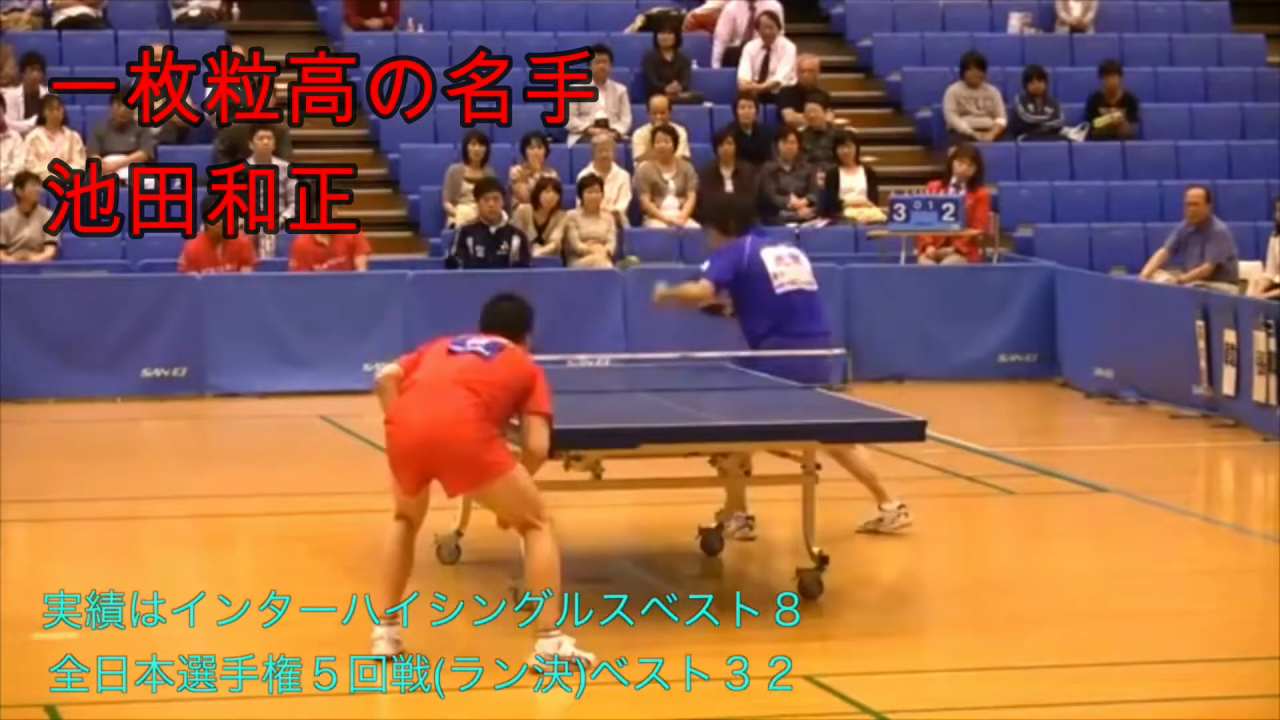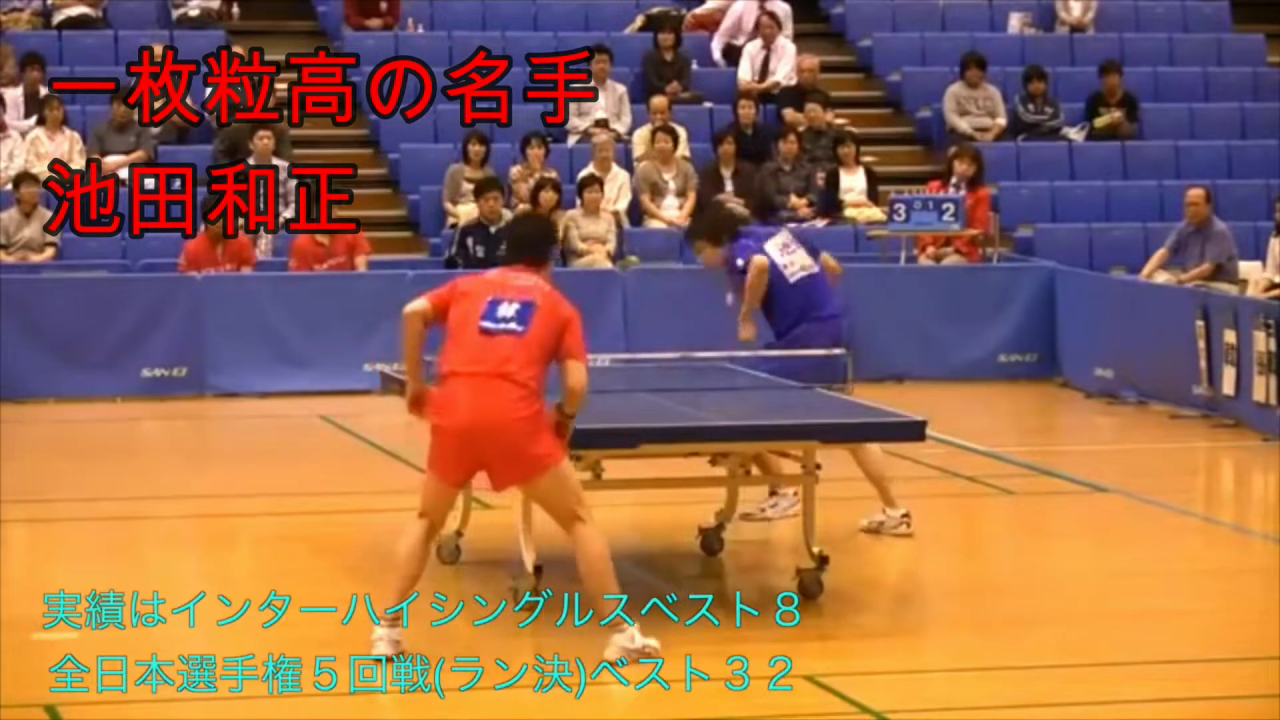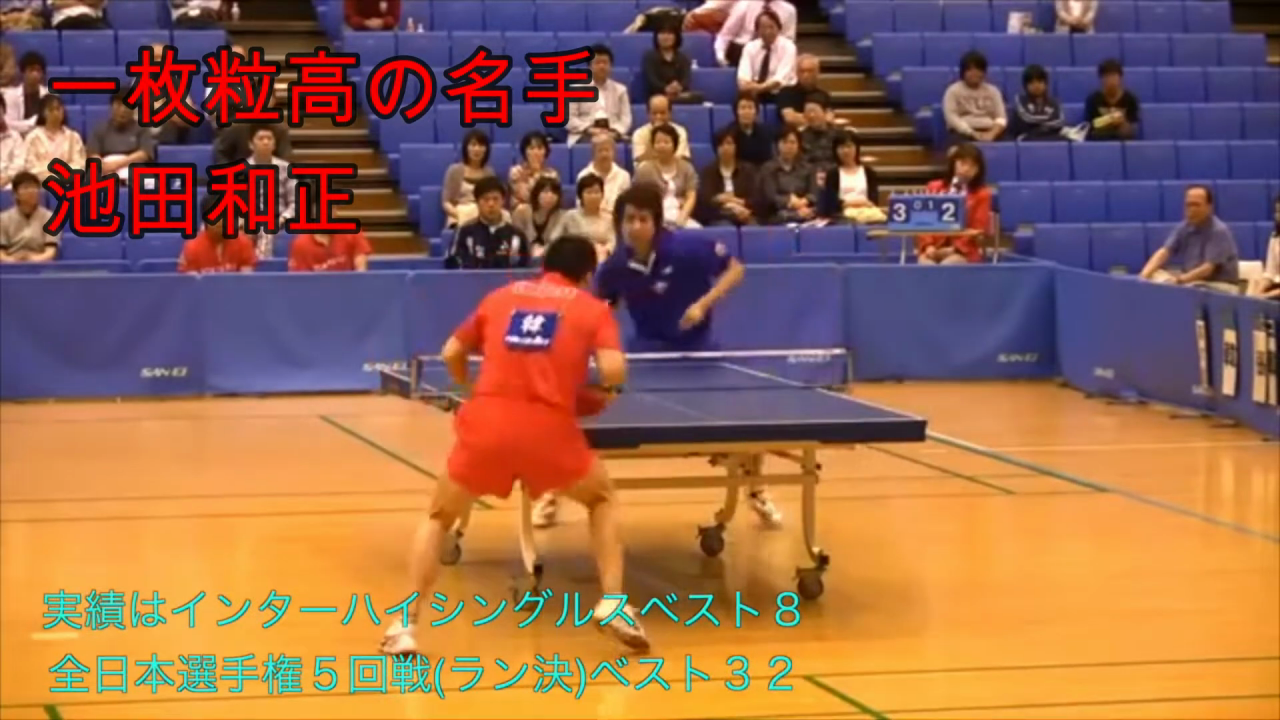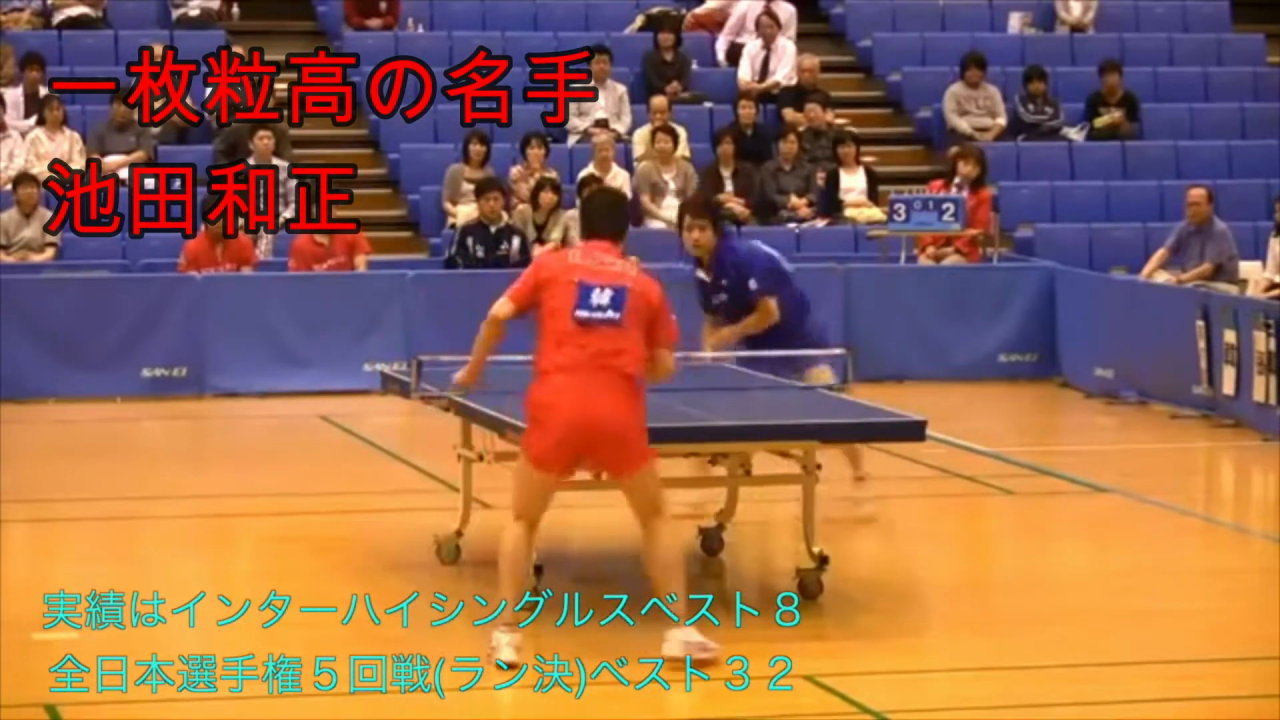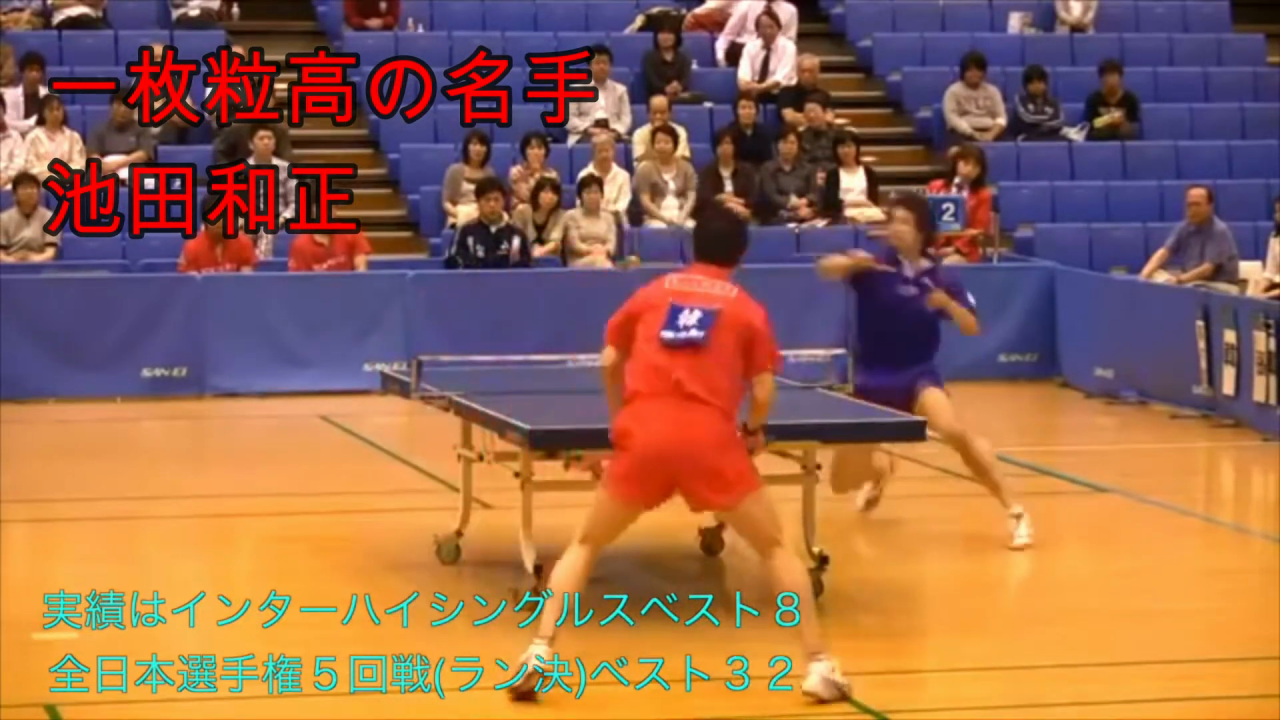
dt=0.5s
person 1, frame 1
left shoulder: (445, 345)
right shoulder: (524, 365)
left elbow: (386, 377)
right elbow: (538, 446)
right wrist: (518, 485)
left hip: (410, 428)
right hip: (461, 432)
left knee: (405, 518)
right knee: (538, 523)
left ankle: (387, 631)
right ankle: (550, 643)
person 1, frame 2
left shoulder: (469, 285)
right shoulder: (559, 305)
left elbow: (414, 314)
right elbow: (577, 383)
left wrist: (415, 382)
right wrist: (564, 418)
left hip: (455, 412)
right hip: (517, 417)
left knee: (427, 521)
right knee: (578, 521)
left ankle: (387, 632)
right ankle: (621, 634)
person 1, frame 3
left shoulder: (500, 297)
right shoulder: (592, 309)
left elbow: (450, 355)
right elbow: (613, 369)
right wrist: (604, 389)
left hip: (485, 424)
right hip: (549, 431)
left knee: (438, 518)
right knee: (603, 498)
left ankle: (405, 627)
right ankle: (614, 605)
person 1, frame 4
left shoulder: (551, 263)
right shoulder: (646, 285)
left elbow: (498, 316)
right elbow: (664, 367)
left wrist: (470, 370)
left hip: (557, 406)
right hip: (619, 412)
left knee: (522, 521)
right knee: (655, 517)
left ankle: (506, 635)
right ankle: (681, 631)
person 1, frame 5
left shoulder: (650, 292)
right shoulder: (748, 310)
left elbow: (608, 364)
right elbow: (763, 394)
left wrist: (622, 421)
right wrist: (754, 431)
left hip: (643, 433)
right hip: (710, 438)
left knee: (585, 544)
right knee: (774, 546)
left ankle: (540, 652)
right ankle: (818, 665)
person 2, frame 1
left shoulder: (735, 252)
right shoulder: (789, 249)
left elbow: (701, 293)
left wrist: (669, 293)
left hip: (779, 353)
right hip: (814, 351)
left ankle: (738, 516)
right ankle: (889, 508)
person 2, frame 2
left shoulder: (739, 253)
right shoulder: (780, 238)
left elbow: (759, 266)
right elbow: (832, 267)
left wrist: (745, 320)
left hip: (802, 340)
right hip: (832, 335)
left ankle: (781, 494)
right ankle: (894, 512)
person 2, frame 3
left shoulder: (686, 247)
right shoulder: (615, 266)
left elbow: (734, 269)
right elbow: (604, 308)
left wrist: (703, 304)
left hip: (696, 346)
right hip: (647, 350)
left knee: (743, 417)
right knee: (597, 419)
left ankle: (756, 494)
right ankle: (553, 496)
person 2, frame 4
left shoulder: (747, 258)
right shoulder: (700, 274)
left elbow: (771, 314)
right elbow: (713, 320)
left wrist: (727, 337)
right wrist: (710, 352)
left hip: (798, 337)
right hip: (759, 349)
left ankle: (859, 474)
person 2, frame 5
left shoulder: (939, 276)
right shoulder: (875, 266)
left elbow: (972, 328)
right elbow: (827, 268)
left wrist: (948, 303)
right wrist: (854, 262)
left hip: (916, 372)
right hip: (872, 378)
left knee: (954, 431)
right knee: (843, 481)
left ankle: (1014, 510)
right ankle: (879, 468)
